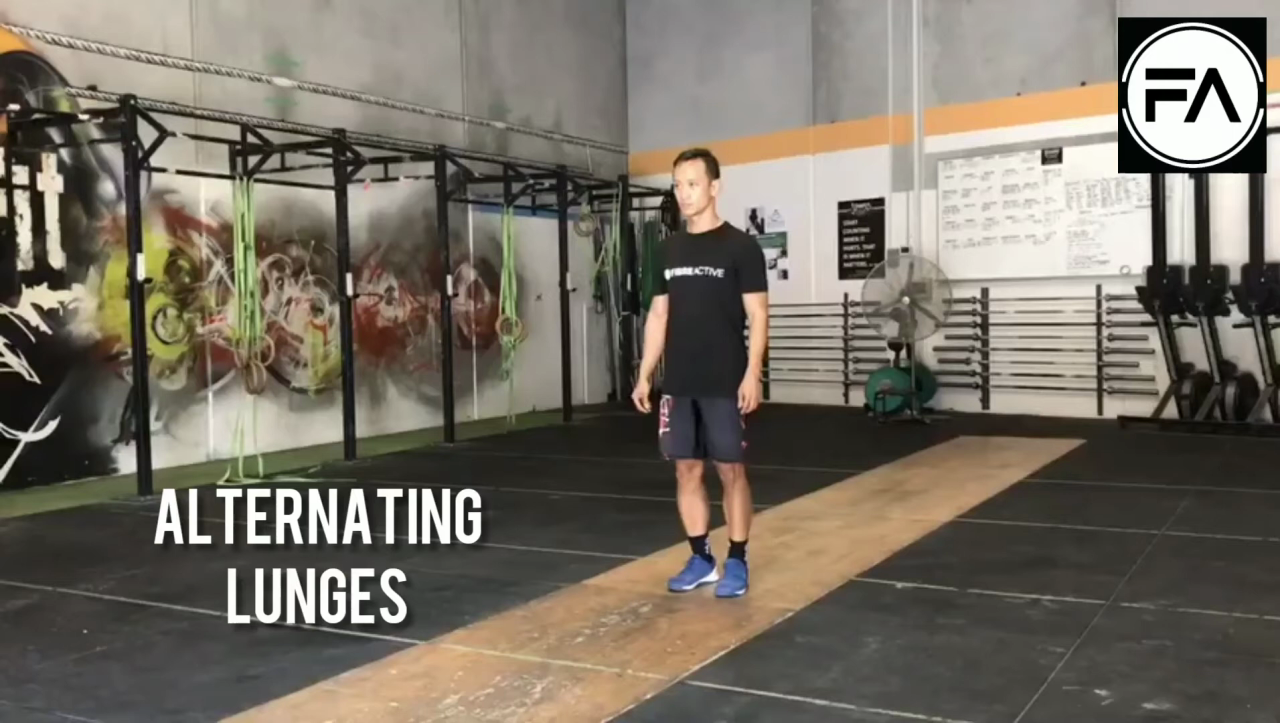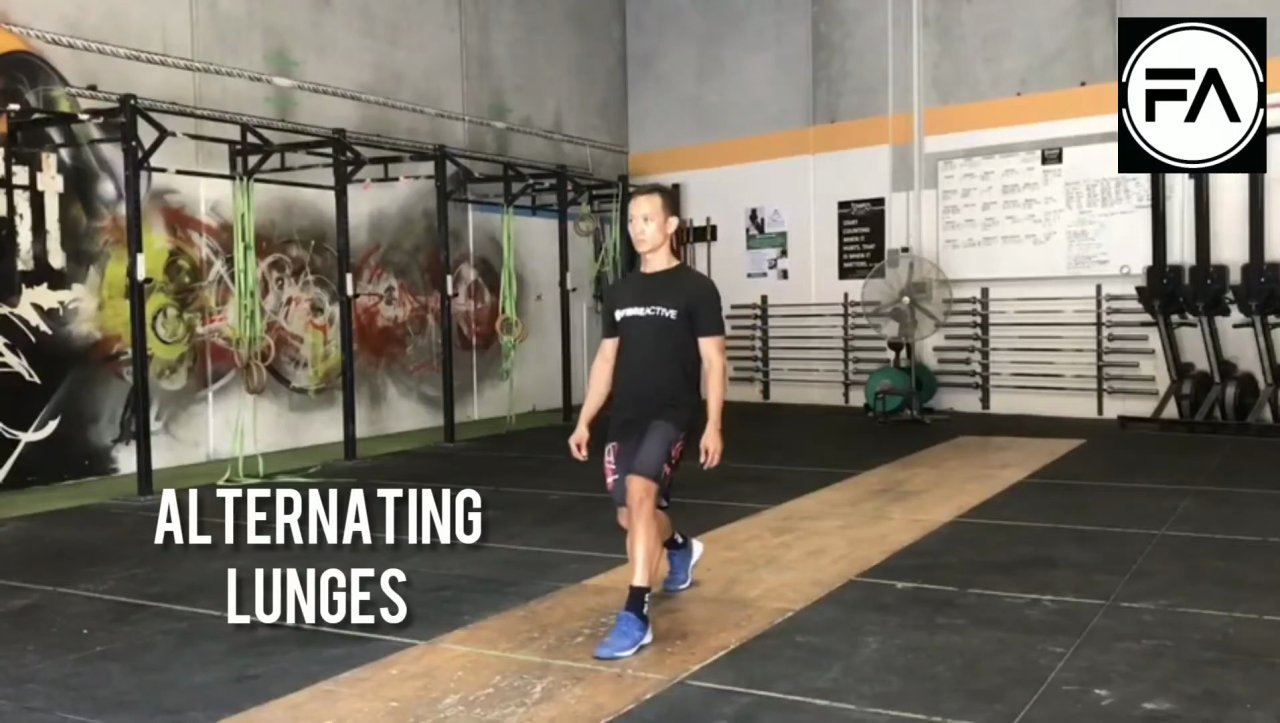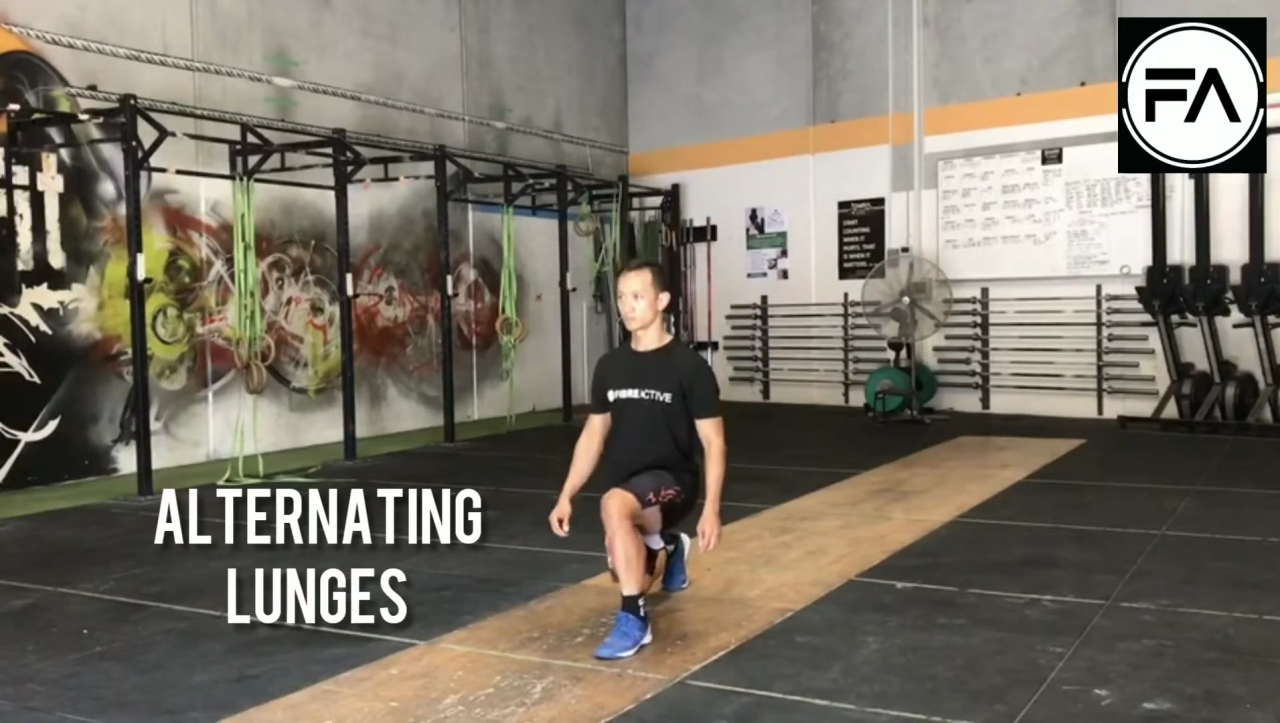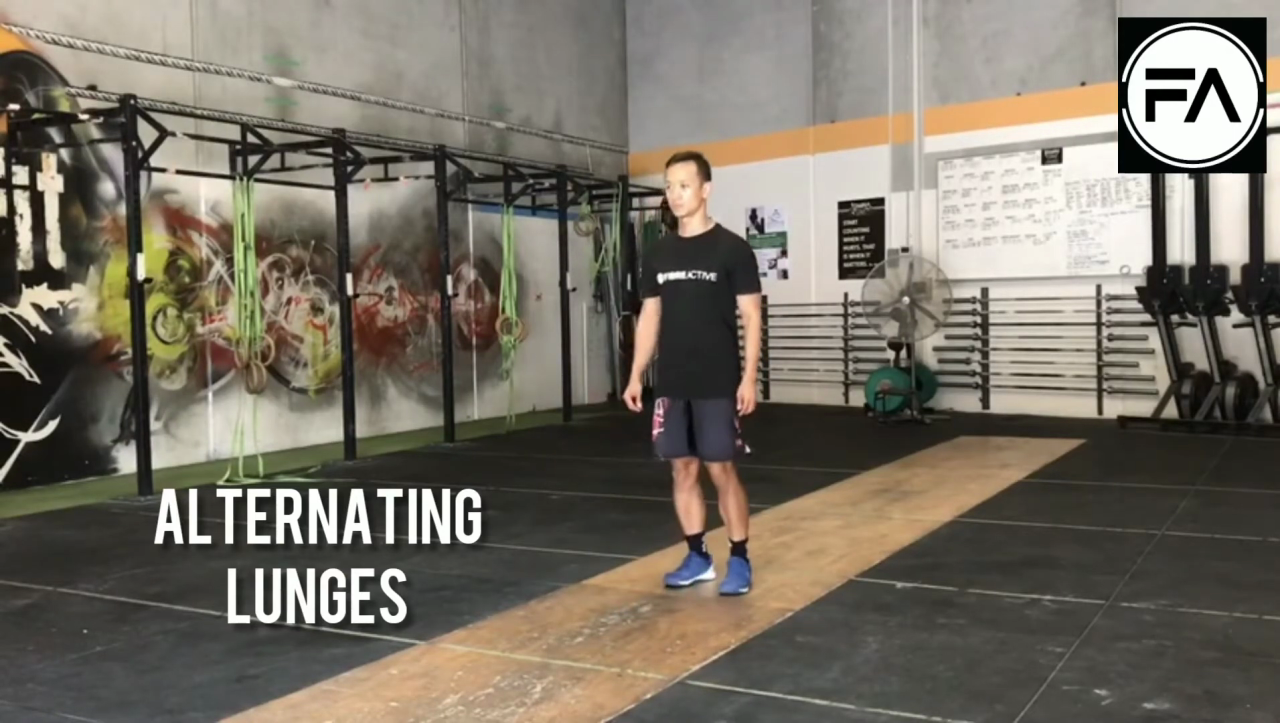
dt=1s
person 1, frame 1
left shoulder: (740, 246)
right shoulder: (670, 249)
left elbow: (758, 315)
right elbow: (658, 315)
left wrist: (752, 374)
right wrist: (644, 375)
left hip: (723, 381)
right hip: (678, 382)
left knee: (730, 470)
right knee: (686, 470)
left ankle: (736, 561)
right ankle: (700, 559)
person 1, frame 2
left shoulder: (695, 287)
right shoulder: (620, 290)
left elbow: (714, 361)
right elbow: (606, 358)
left wrist: (713, 426)
right wrist: (584, 421)
left hip: (672, 414)
right hip: (624, 417)
left knee: (640, 496)
right knee: (630, 515)
left ankle: (635, 616)
right ankle: (680, 547)
person 1, frame 3
left shoulder: (689, 367)
right shoulder: (610, 365)
left elbow: (713, 442)
right elbow: (594, 433)
left wrist: (712, 509)
right wrist: (566, 496)
left hip: (672, 478)
right hip: (627, 482)
left knee: (614, 506)
right knee: (632, 577)
left ankle: (633, 621)
right ankle: (671, 546)
person 1, frame 4
left shoulder: (732, 248)
right shoulder: (658, 252)
left elbow: (751, 316)
right elbow: (649, 316)
left wrist: (749, 376)
right wrist: (635, 375)
left hip: (717, 382)
right hip: (671, 382)
left knee: (721, 471)
right knee: (682, 470)
left ankle: (739, 560)
right ankle: (698, 557)
